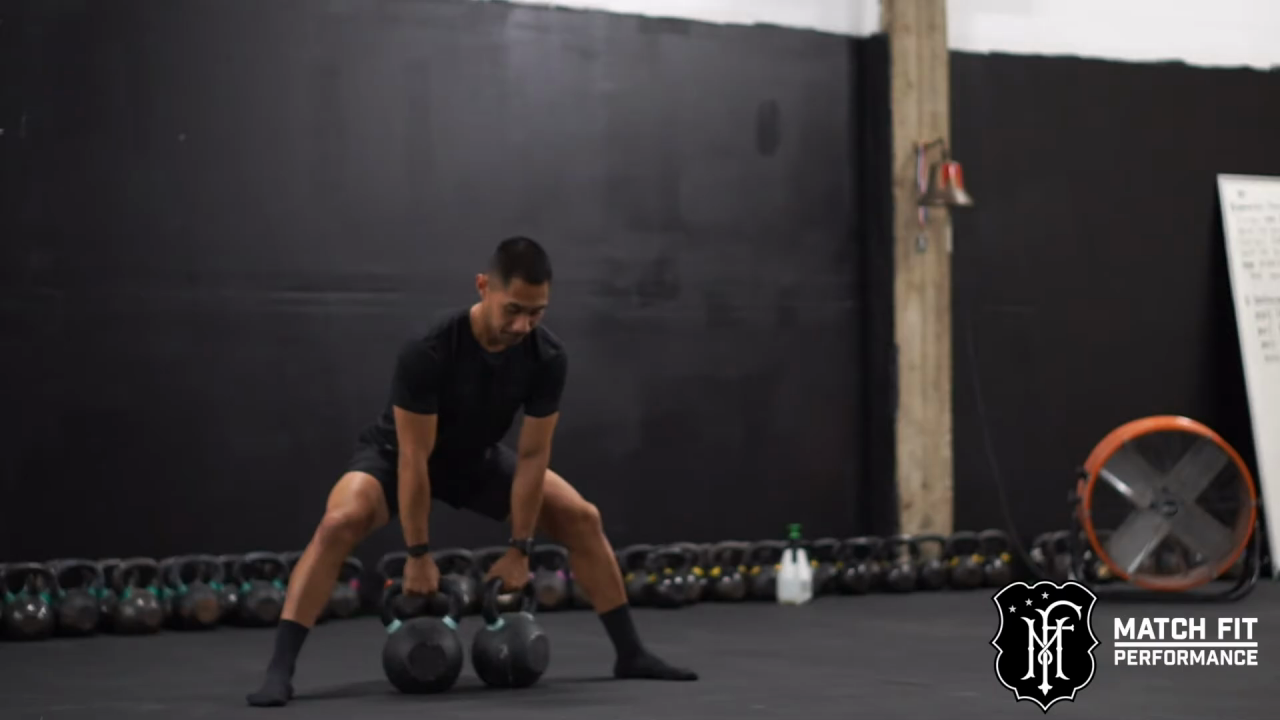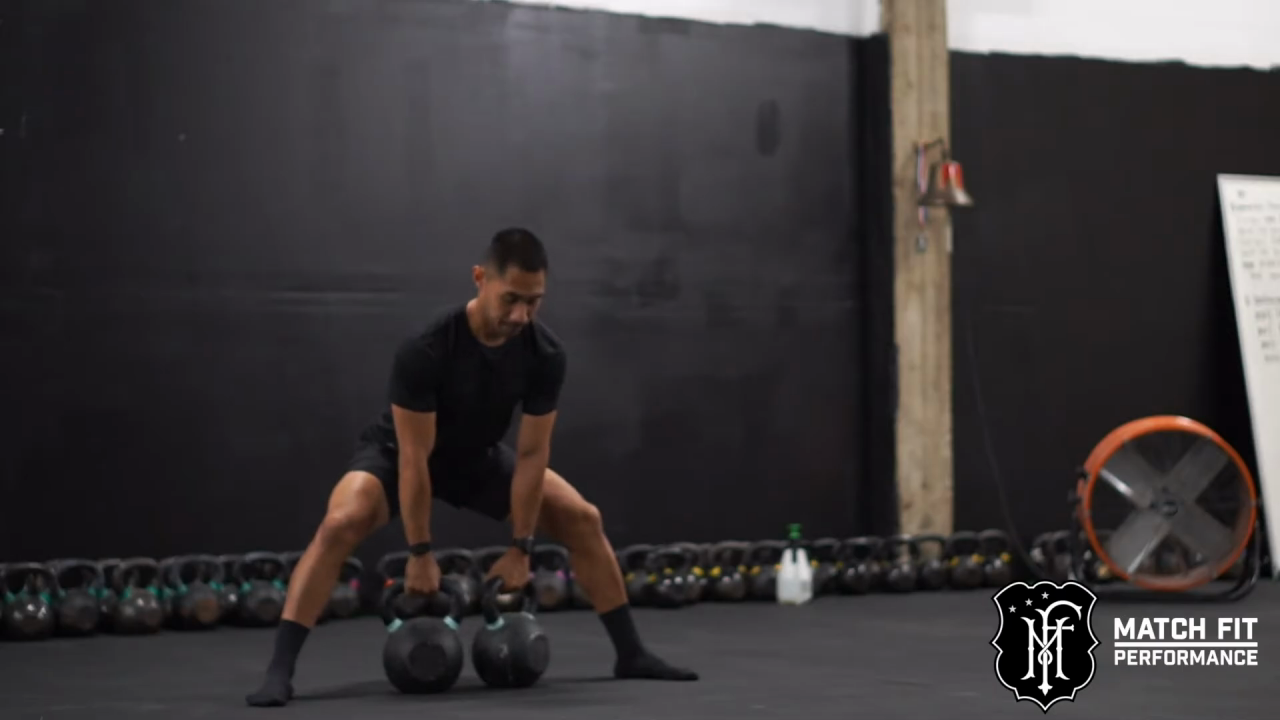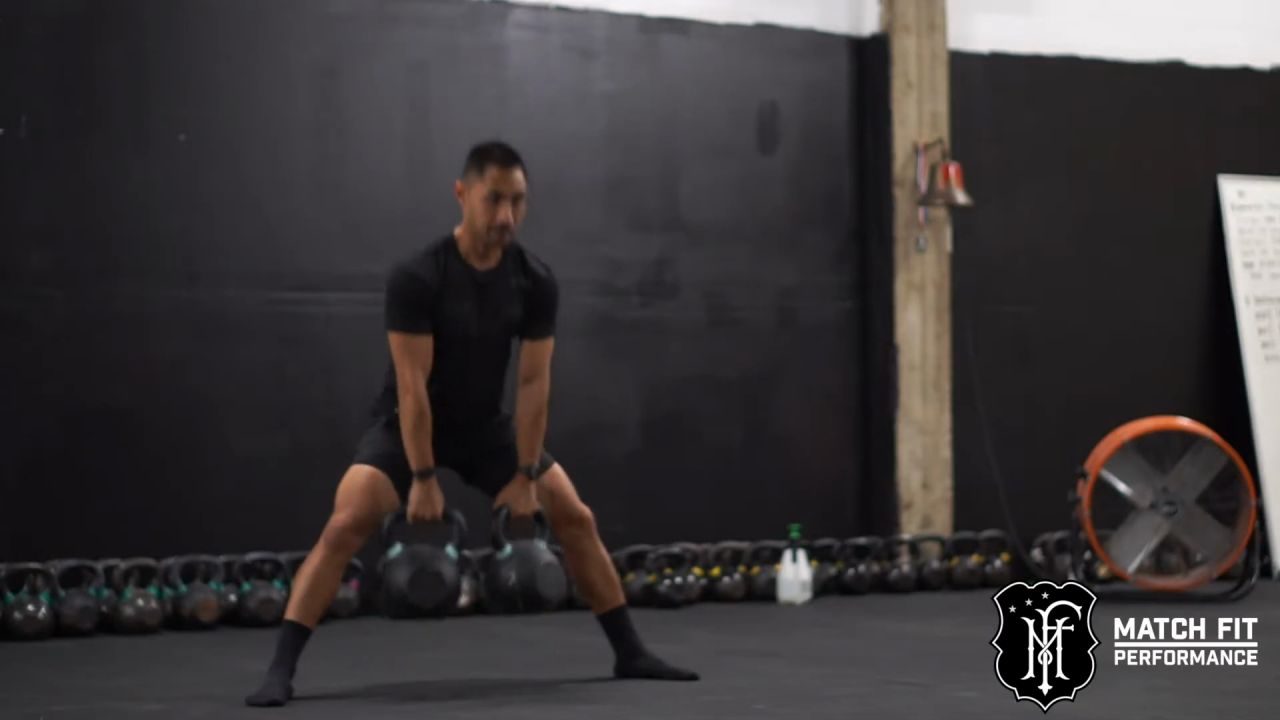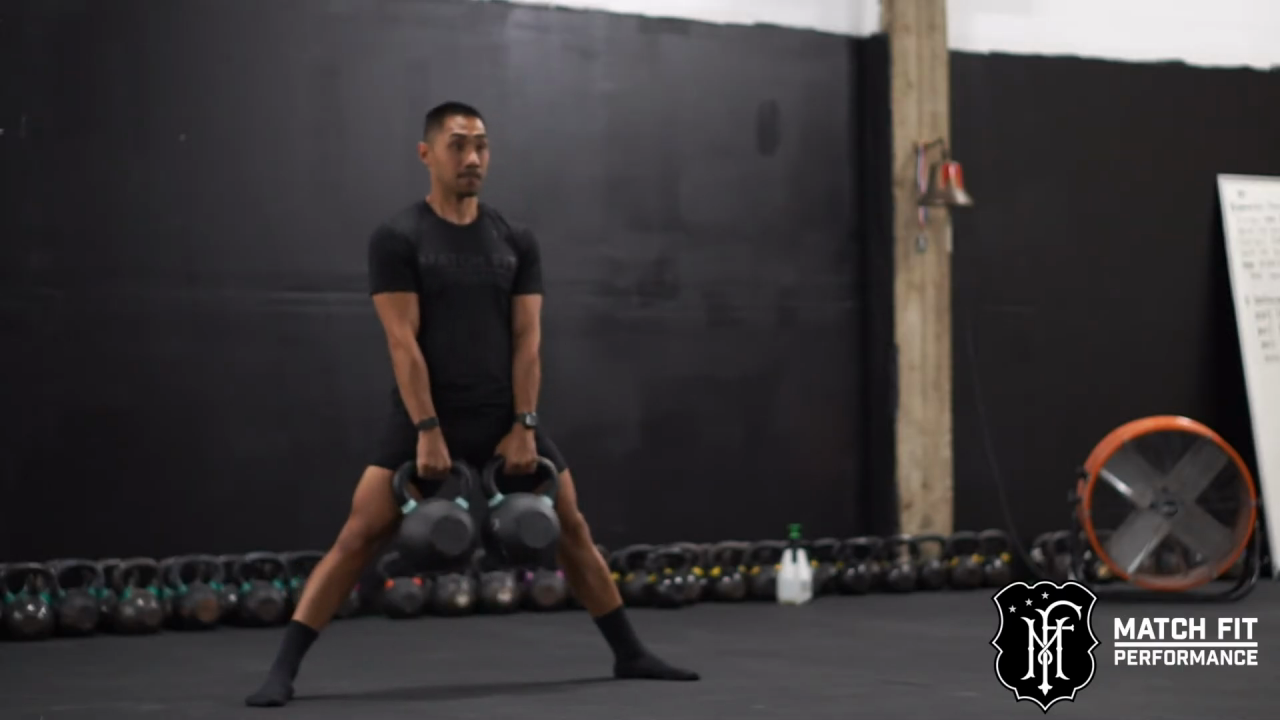
dt=0.5s
person 1, frame 1
left shoulder: (547, 357)
right shoulder: (426, 352)
left elbow: (533, 455)
right elbow: (413, 459)
left wrist: (518, 550)
right wrist: (419, 556)
left hip: (476, 457)
right hip: (396, 453)
left knee: (582, 518)
right knee: (338, 525)
left ankle: (631, 653)
right ankle: (280, 670)
person 1, frame 2
left shoulder: (546, 355)
right shoulder: (424, 351)
left elbow: (532, 454)
right elbow: (413, 459)
left wrist: (520, 549)
right wrist: (420, 555)
left hip: (477, 456)
right hip: (396, 452)
left knee: (584, 519)
right knee: (341, 525)
left ankle: (631, 653)
right ankle: (280, 670)
person 1, frame 3
left shoulder: (536, 281)
right shoulder: (417, 277)
left elbow: (533, 382)
right elbow: (412, 386)
left wrist: (525, 477)
right wrist: (423, 480)
left hip: (485, 427)
right hip: (406, 424)
left knee: (577, 521)
right knee: (345, 527)
left ankle: (631, 652)
right ankle: (280, 669)
person 1, frame 4
left shoulder: (517, 241)
right shoulder: (397, 238)
left elbow: (527, 340)
right elbow: (403, 341)
left wrist: (524, 427)
right wrist: (427, 431)
left hip: (504, 419)
right hip: (426, 418)
left knee: (571, 530)
right knee: (359, 538)
left ankle: (630, 654)
right ankle: (282, 671)
